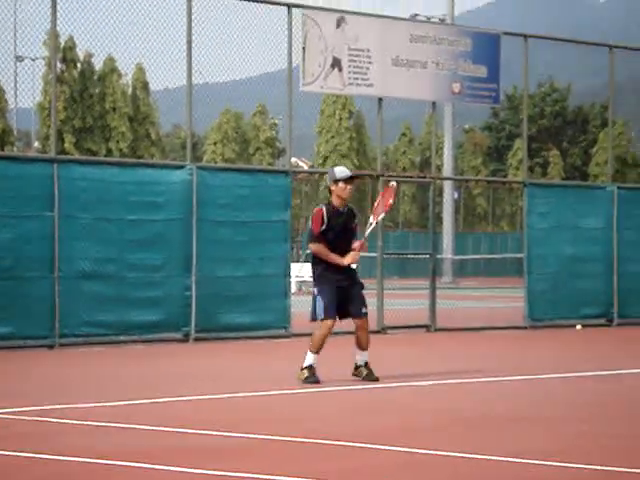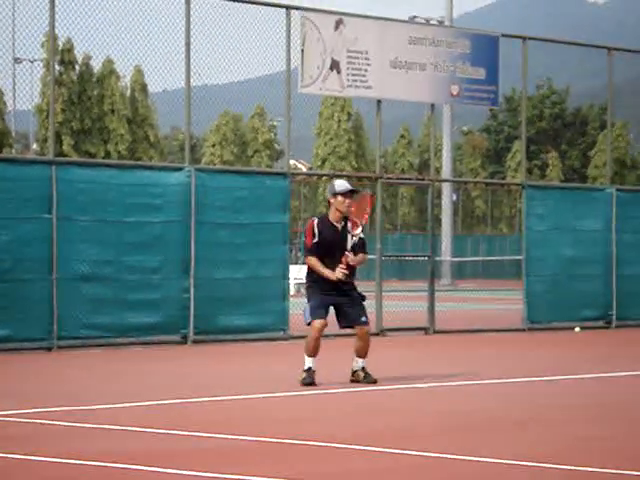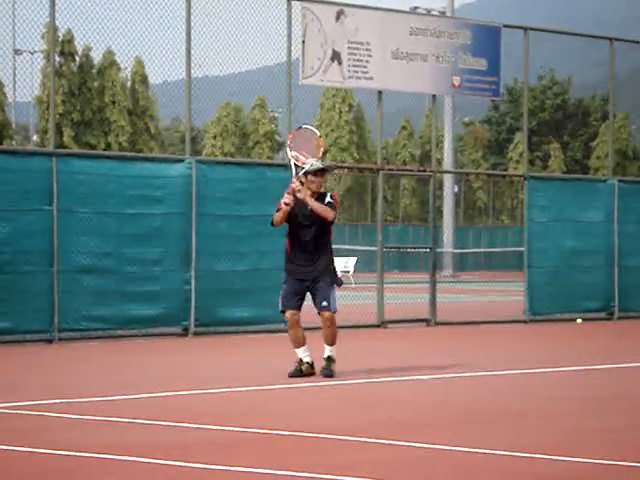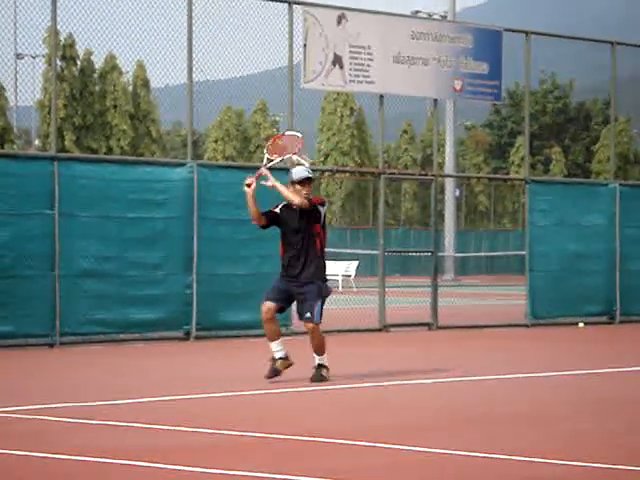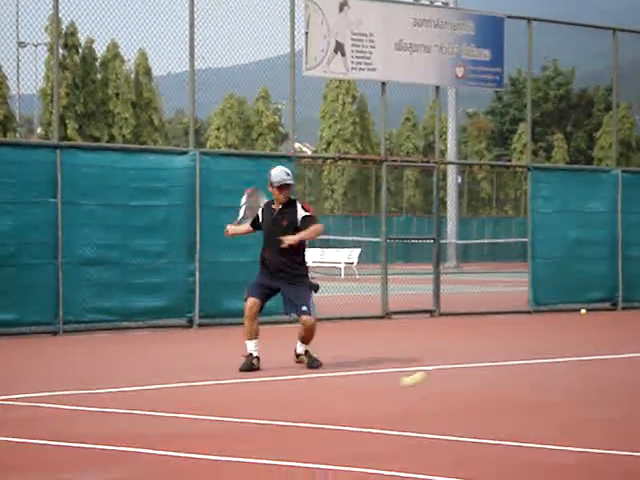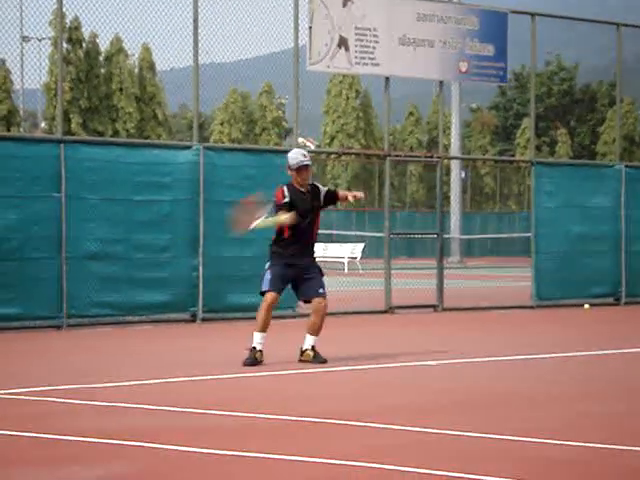
dt=0.3s
person 1, frame 1
left shoulder: (351, 213)
right shoulder: (322, 212)
right elbow: (314, 245)
left wrist: (356, 247)
right wrist: (342, 259)
left hip: (347, 276)
right hip: (325, 277)
left knee: (362, 321)
right knee: (327, 322)
left ankle: (361, 366)
right ankle: (308, 367)
person 1, frame 2
right shoulder: (316, 224)
left elbow: (363, 255)
right elbow: (310, 257)
left wrist: (354, 260)
right wrist: (331, 274)
left hip: (346, 289)
right hip: (319, 287)
left knee: (363, 329)
right knee: (317, 325)
left ankle: (358, 370)
right ankle: (309, 369)
person 1, frame 3
left shoulder: (328, 199)
right shoulder: (289, 201)
left elbow: (330, 215)
right elbow: (276, 220)
left wrist: (306, 197)
right wrist: (285, 207)
left hip: (322, 270)
right hip: (295, 271)
left knee: (327, 315)
right knee: (291, 316)
left ankle: (329, 358)
right ankle: (305, 361)
person 1, frame 4
left shoulder: (318, 204)
right shoulder: (283, 209)
left elbow: (299, 203)
right elbow: (258, 219)
left wrist: (275, 183)
right wrist: (250, 194)
left hip: (312, 278)
right hip: (288, 275)
left knee: (312, 325)
right knee: (267, 310)
left ankle: (321, 364)
right ankle: (280, 357)
person 1, frame 5
left shoulder: (299, 208)
right shoulder: (265, 208)
left elbow: (317, 228)
right elbow: (254, 226)
left wrist: (297, 237)
right wrist: (235, 229)
left hip: (295, 276)
right hip: (268, 272)
left knee: (308, 321)
right knee: (251, 306)
left ankle: (302, 351)
right ankle: (252, 355)
person 1, frame 6
left shoulder: (317, 191)
right shoulder: (283, 192)
left elbow: (336, 195)
right elbow: (285, 217)
left wrist: (350, 194)
right wrist: (285, 219)
left hip: (305, 259)
right hip: (281, 257)
left knee: (320, 304)
right knee: (269, 299)
left ankle: (307, 349)
right ankle: (256, 349)
